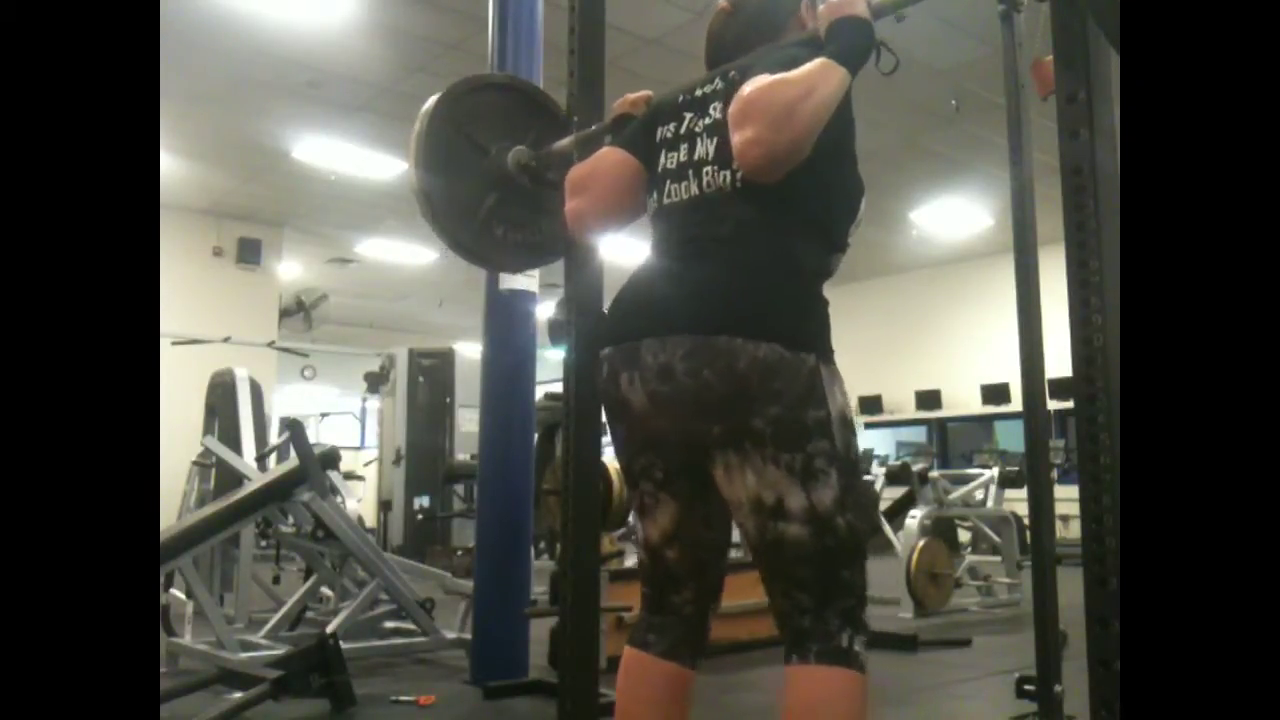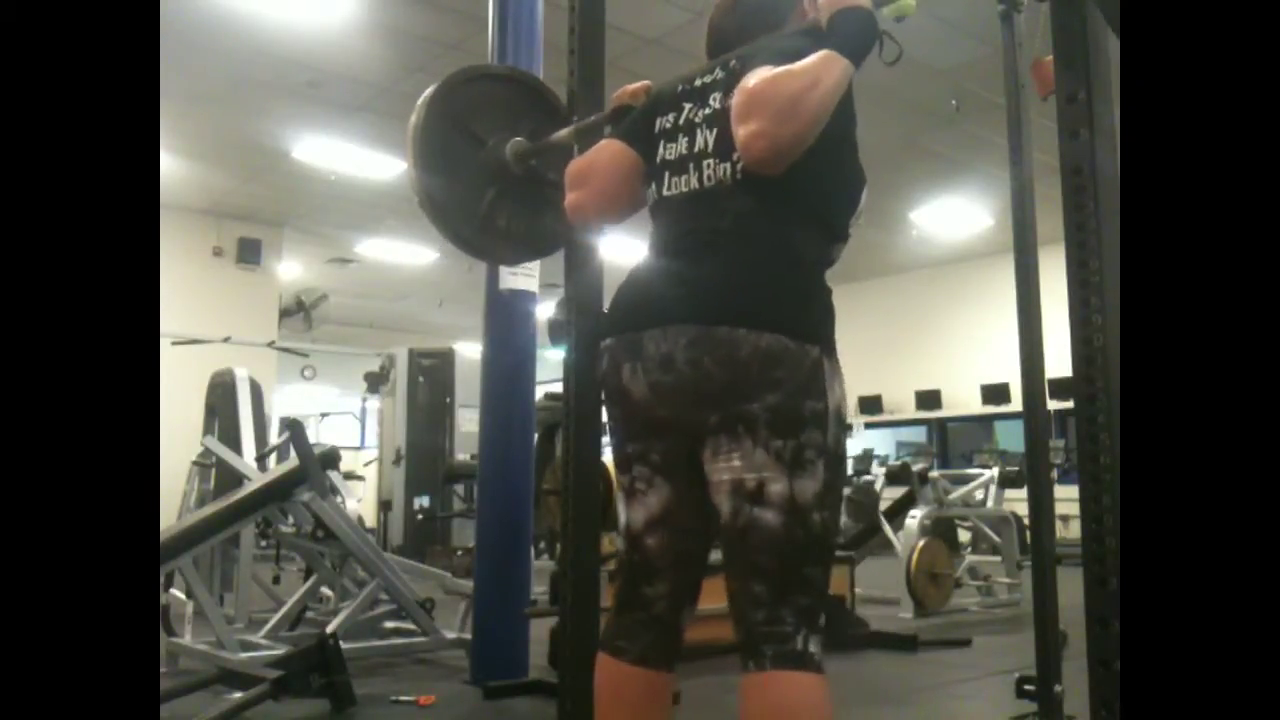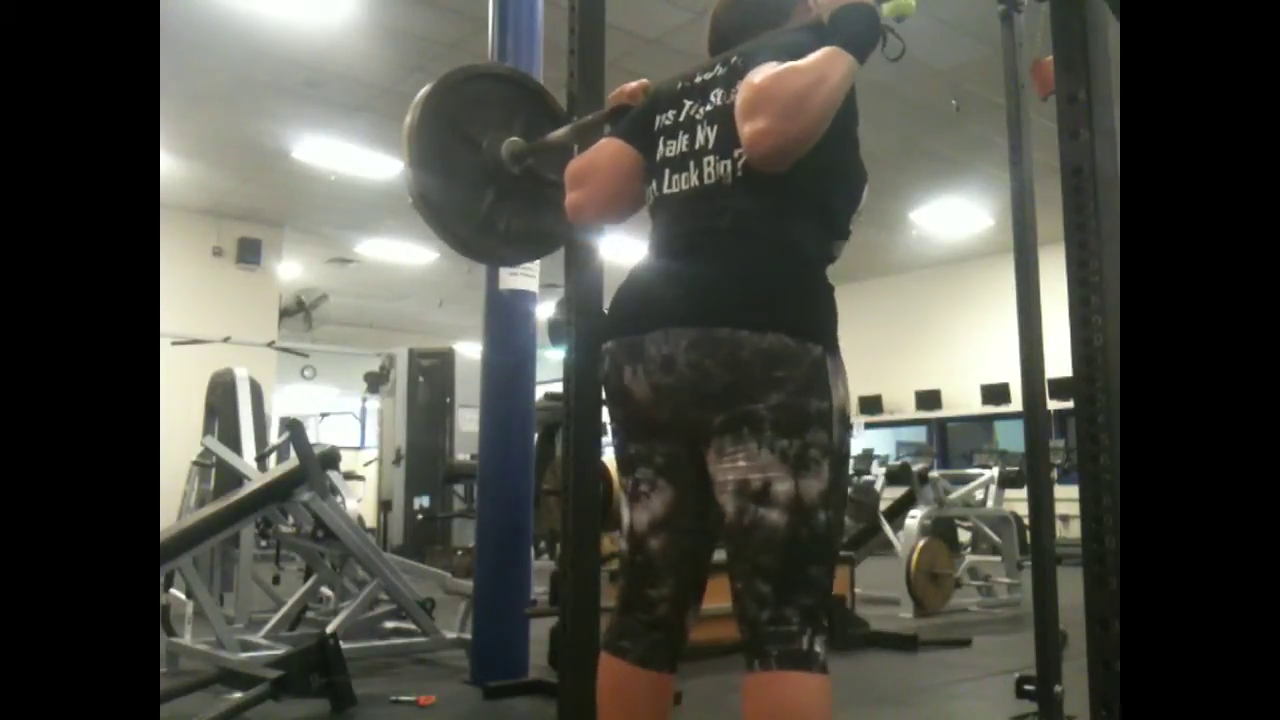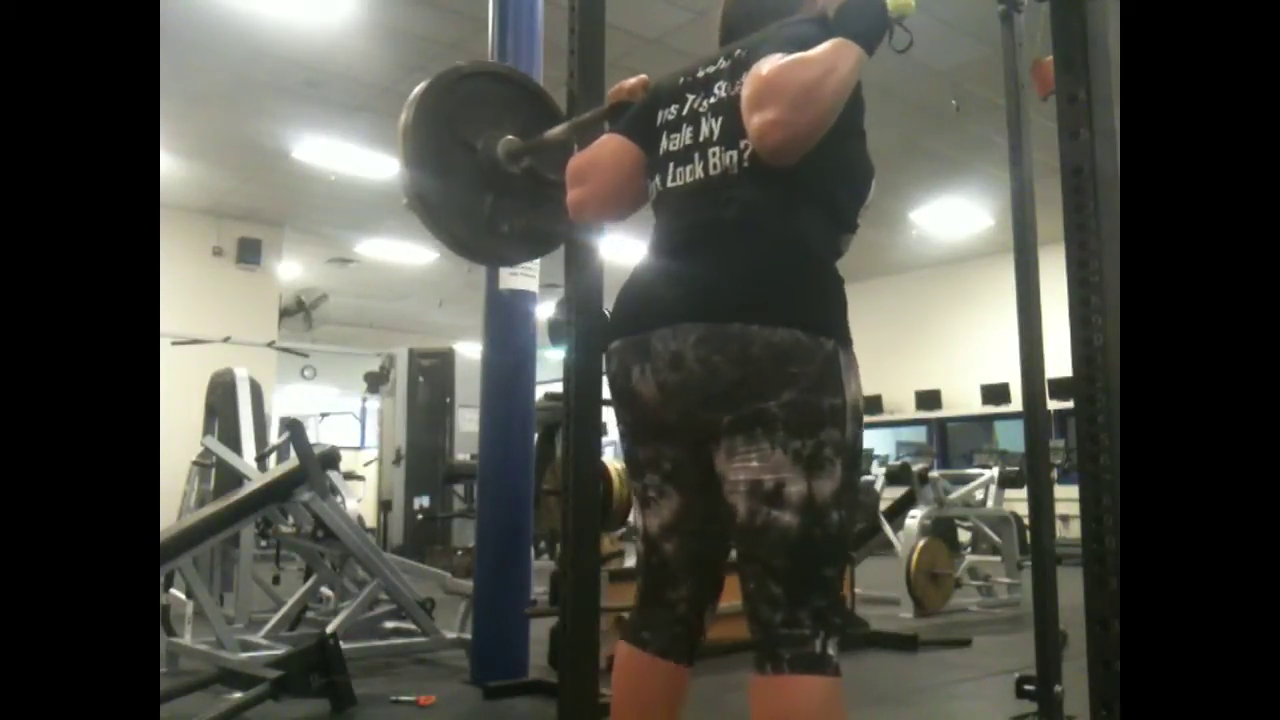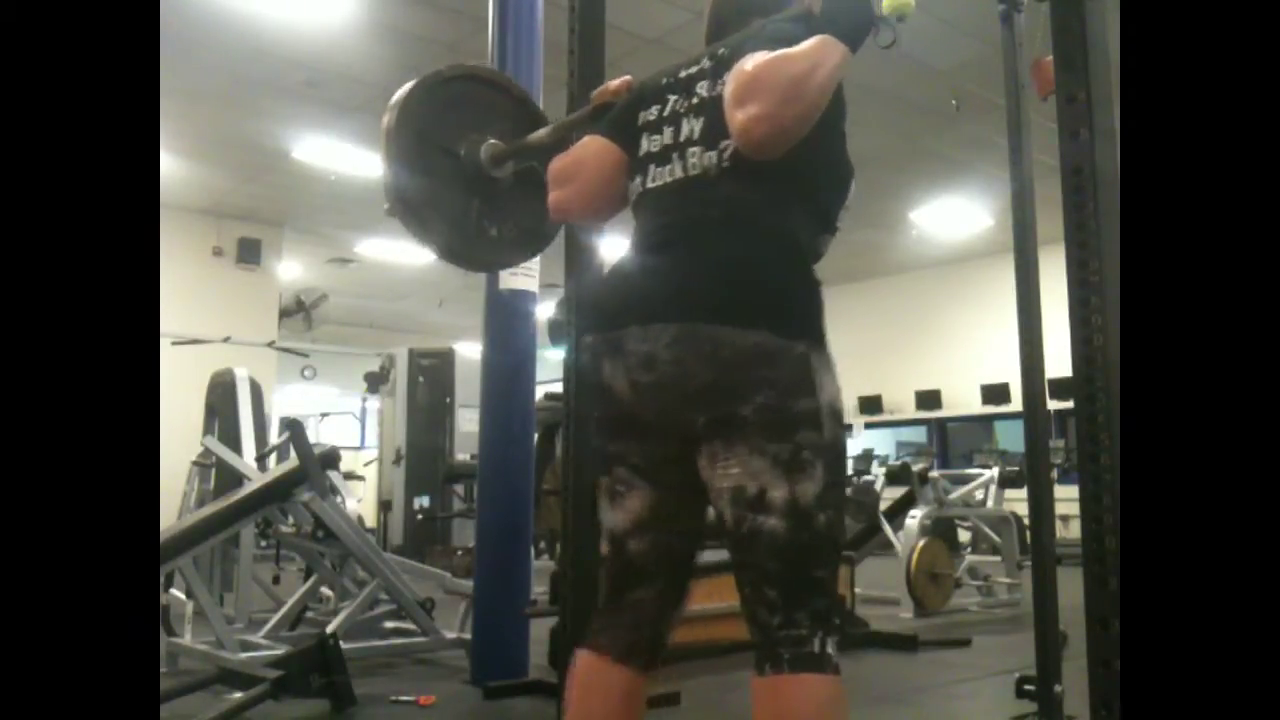
dt=0.3s
person 1, frame 1
left shoulder: (675, 108)
right shoulder: (801, 61)
left elbow: (583, 207)
right elbow: (760, 138)
left wrist: (624, 132)
left hip: (637, 355)
right hip: (752, 350)
left knee: (673, 604)
right knee: (825, 616)
person 1, frame 2
left shoulder: (673, 98)
left elbow: (583, 198)
right elbow: (763, 129)
left wrist: (624, 122)
left hip: (642, 346)
right hip: (753, 344)
left knee: (649, 598)
right knee: (781, 616)
person 1, frame 3
left shoulder: (672, 95)
left elbow: (583, 197)
right elbow: (769, 126)
left wrist: (621, 122)
left hip: (643, 345)
right hip: (759, 343)
left knee: (652, 602)
right knee: (784, 615)
person 1, frame 4
left shoulder: (674, 89)
left elbow: (585, 194)
right elbow: (777, 118)
left wrist: (620, 118)
left hip: (650, 342)
right hip: (764, 339)
left knee: (671, 601)
right knee: (796, 614)
person 1, frame 5
left shoulder: (657, 88)
left elbow: (566, 194)
right elbow: (760, 113)
left wrist: (605, 119)
left hip: (622, 340)
right hip: (742, 337)
left knee: (634, 603)
right knee: (794, 615)
